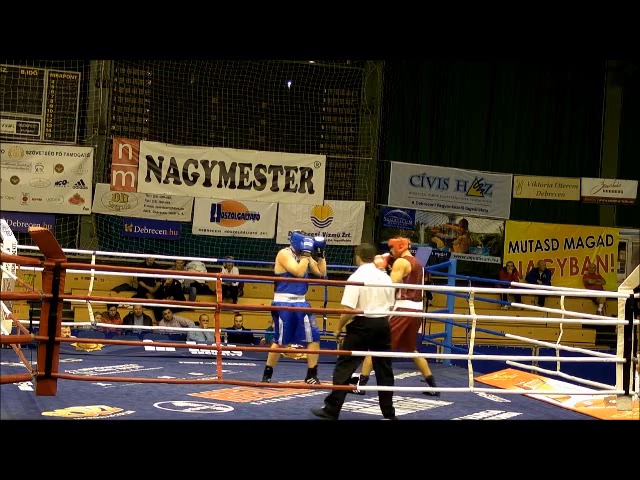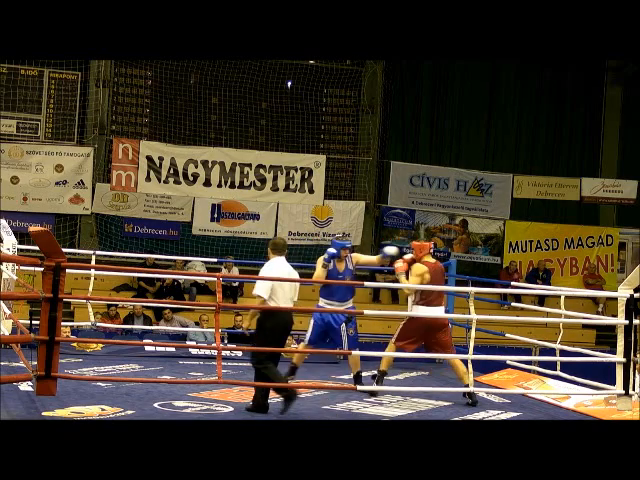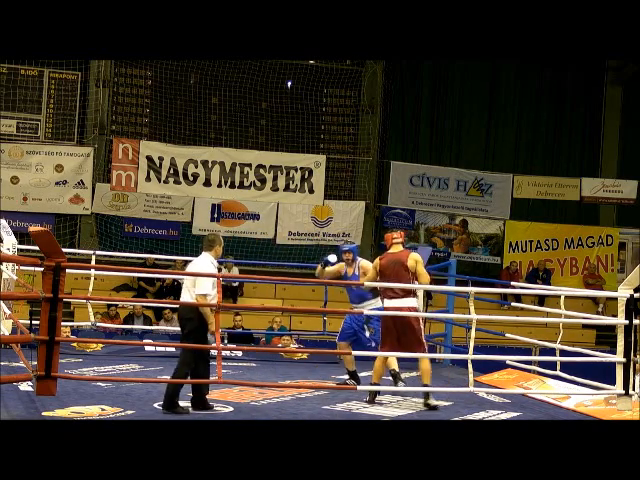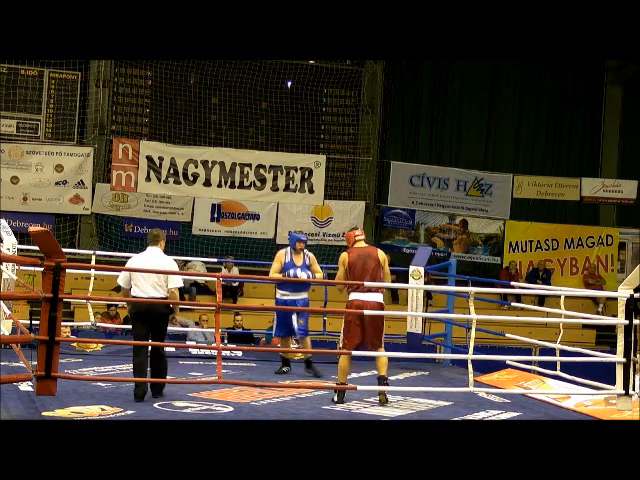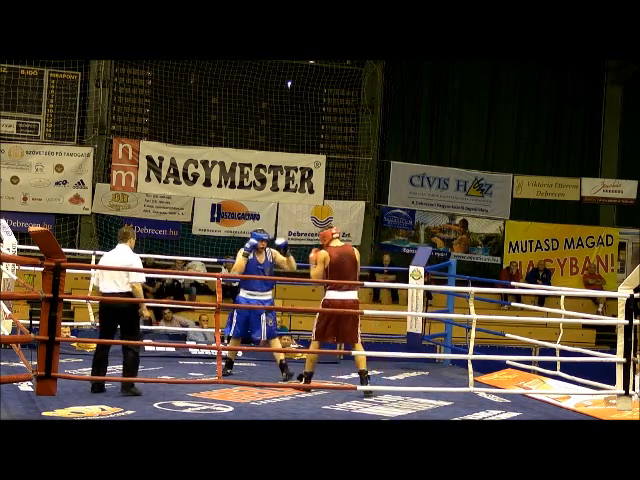
dt=1s
person 1, frame 1
left shoulder: (356, 278)
right shoulder: (386, 278)
left elbow: (348, 308)
right elbow: (390, 306)
left wrist: (338, 327)
left hip: (362, 325)
right hip: (382, 324)
left knee: (344, 366)
right knee: (384, 369)
left ankle: (332, 408)
right ankle: (388, 411)
person 1, frame 2
left shoulder: (269, 269)
right shoulder: (293, 272)
left elbow: (261, 300)
left wrist: (249, 319)
left hip: (271, 317)
right hip: (286, 317)
left knee: (261, 361)
right knee: (270, 360)
left ankle: (287, 392)
right ankle: (260, 402)
person 1, frame 3
left shoulder: (197, 263)
right shoulder: (206, 267)
right elbow: (201, 299)
right wrist: (211, 321)
left hip: (186, 311)
right hip: (195, 314)
left knee: (201, 357)
right knee: (189, 358)
left ankle: (200, 399)
right ankle: (170, 400)
person 1, frame 4
left shoulder: (134, 259)
right shoulder: (168, 261)
left elbow: (124, 288)
right elbow: (173, 291)
left wrist: (130, 306)
right wrist: (176, 311)
left hip: (139, 305)
right hip: (160, 306)
left knee: (139, 349)
right knee: (158, 348)
left ankle: (139, 391)
right ankle: (157, 388)
person 1, frame 5
left shoulder: (105, 257)
right shoulder: (132, 257)
left elbow: (97, 285)
right elbow: (135, 285)
right wrist: (143, 307)
left hip: (106, 301)
right hip: (125, 301)
left knee: (103, 342)
right knee: (132, 343)
left ankle: (97, 383)
right ankle: (128, 385)
person 2, frame 1
left shoulder: (400, 262)
right shoulder: (416, 263)
right wrist: (391, 265)
left hip: (402, 308)
right hip: (416, 309)
right knee: (411, 349)
left ankle: (360, 383)
right ankle: (432, 385)
person 2, frame 2
left shoulder: (419, 268)
right shoulder: (439, 266)
left elbow: (409, 291)
left wrist: (401, 273)
left hip: (420, 314)
right hip: (439, 316)
left knee: (394, 344)
right knee: (450, 354)
left ankle: (379, 381)
right ankle: (469, 391)
person 2, frame 3
left shoulder: (379, 261)
right shoulder: (414, 257)
left elbow: (366, 284)
right elbow: (425, 282)
left hip: (389, 309)
right hip: (409, 308)
left knee: (384, 352)
right knee: (421, 352)
left ankle: (372, 393)
right ankle: (427, 395)
person 2, frame 4
left shoulder: (345, 256)
right shoulder: (379, 254)
left elbow: (339, 285)
right elbow: (387, 282)
left hip: (355, 302)
right hip: (376, 302)
left knee: (346, 349)
right knee: (378, 347)
left ankle: (340, 393)
right ankle: (382, 384)
person 2, frame 5
left shoulder: (325, 254)
right shoulder: (354, 251)
left elbow: (316, 279)
left wrist: (312, 262)
left hip: (332, 300)
right hip: (352, 300)
left knee: (316, 340)
right knee: (356, 342)
left ankle: (306, 380)
right ankle: (364, 380)
person 3, frame 1
left shoulder: (305, 255)
right shoulder: (284, 253)
left elbow: (321, 272)
right elbow: (299, 272)
left wrist: (320, 253)
right wrist: (305, 253)
left hip: (300, 303)
right hip: (284, 304)
left knee: (313, 338)
right knee: (280, 341)
left ankle: (311, 376)
right ankle: (267, 375)
person 3, frame 2
left shoulder: (353, 258)
right shoulder: (323, 260)
left elbow: (376, 261)
right elbow: (317, 282)
left wrist: (385, 255)
right wrist: (326, 263)
left hip: (345, 311)
right hip: (324, 309)
left knee: (351, 347)
right knee: (308, 343)
left ankle: (358, 381)
right ankle: (291, 372)
person 3, frame 3
left shoulder: (364, 265)
right shoulder: (342, 267)
right elbow: (321, 275)
right wrist: (323, 264)
left hip: (372, 311)
right hip: (356, 312)
left knee: (380, 346)
right knee: (342, 343)
left ankle: (398, 379)
right ankle: (353, 378)
person 3, frame 4
left shoulder: (309, 256)
right shoulder: (282, 254)
left elbow: (320, 274)
right elbow: (272, 276)
left wrist: (311, 276)
right wrist: (286, 275)
left hip: (301, 300)
right hip: (283, 299)
left knee: (303, 334)
right knee: (283, 335)
left ankle: (309, 364)
right ankle: (286, 364)
person 3, frame 5
left shoulder: (272, 253)
right shoulder: (244, 251)
left elbow: (292, 268)
right elbow: (237, 270)
left wrist: (286, 251)
right wrist: (247, 252)
left hip: (265, 301)
right hip: (245, 299)
left knee: (272, 336)
right knee: (236, 334)
left ankle: (284, 369)
right ankle: (228, 366)
